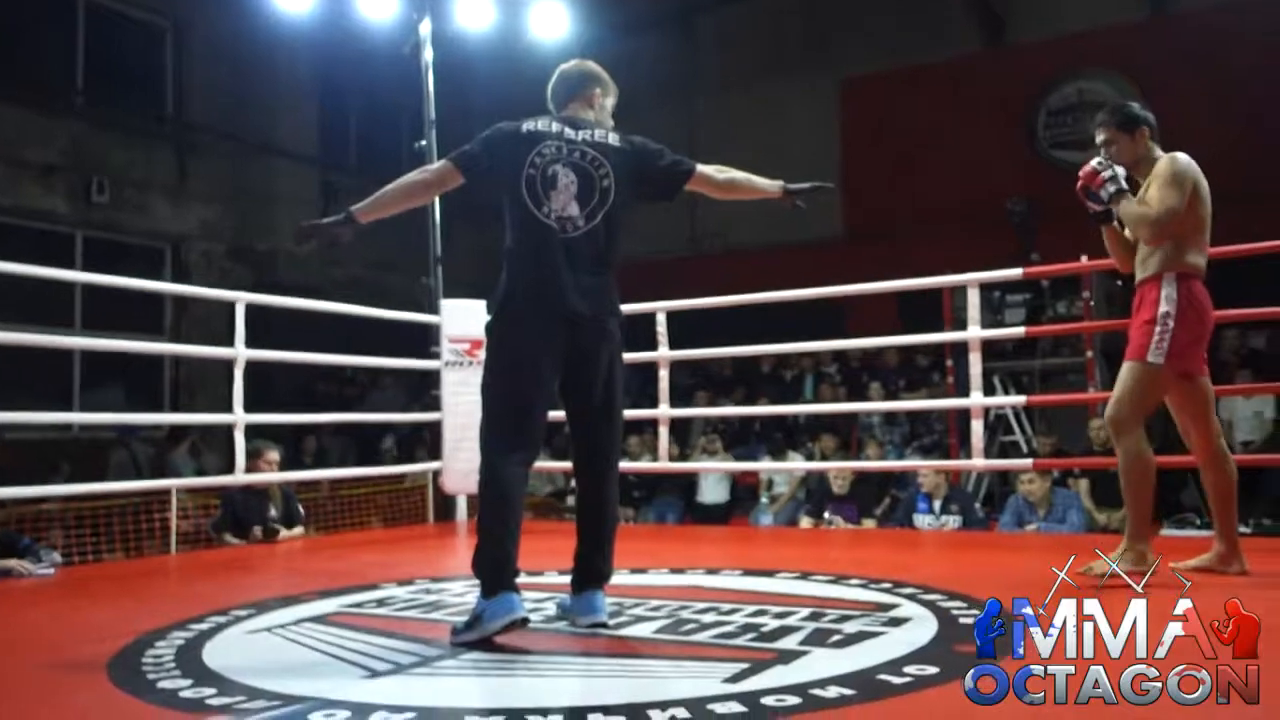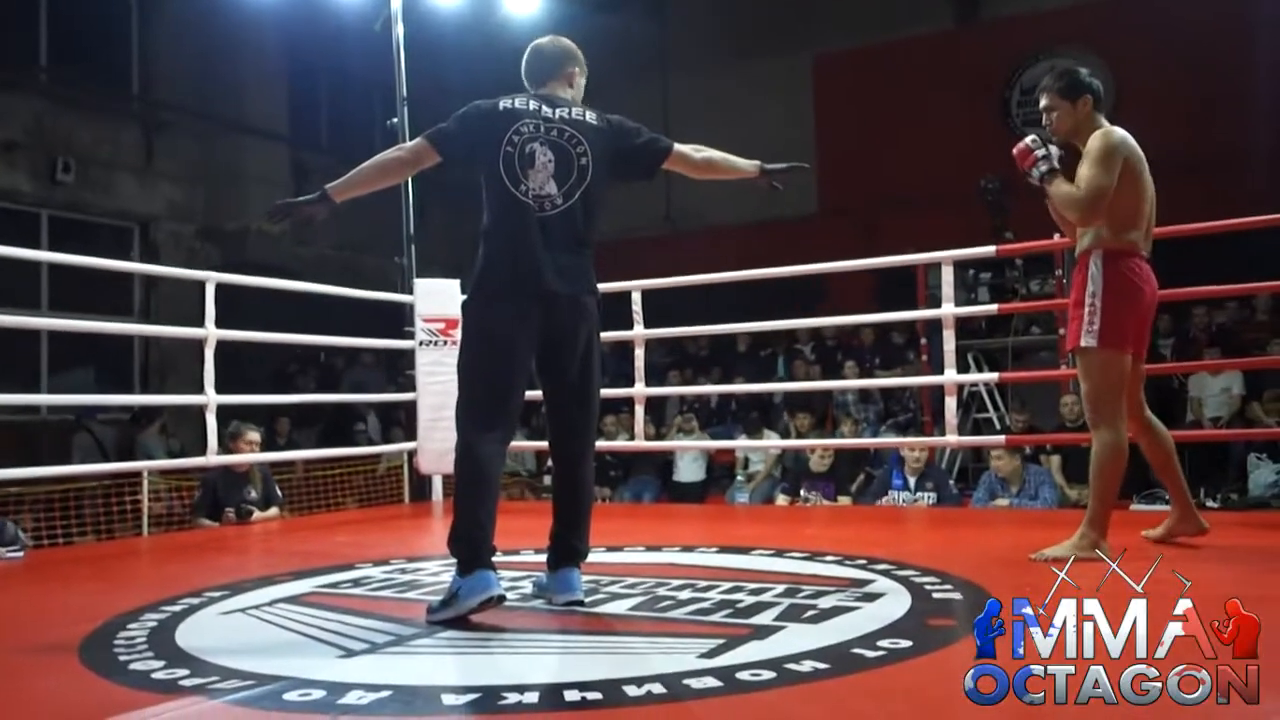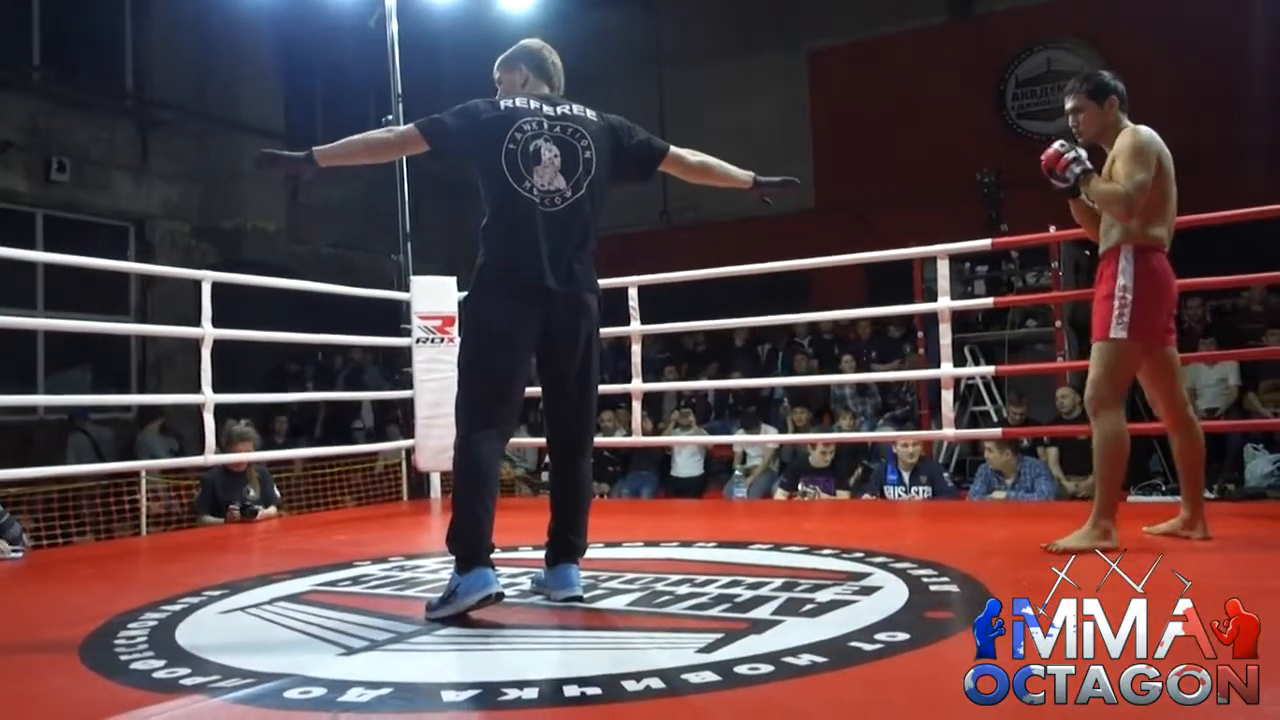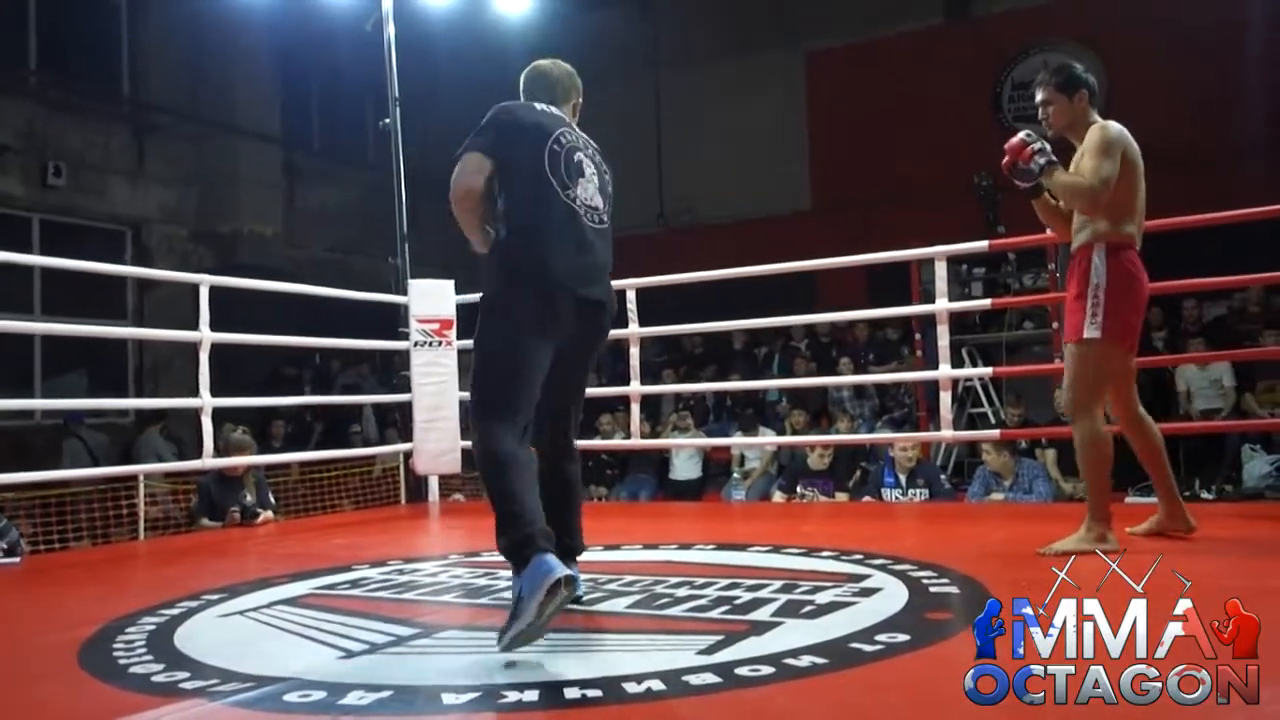
dt=0.7s
person 1, frame 1
left shoulder: (511, 138)
right shoulder: (627, 151)
left elbow: (429, 180)
right elbow: (716, 180)
left wrist: (351, 219)
right wrist: (784, 189)
left hip: (525, 316)
right hip: (594, 320)
left knee: (506, 450)
right knee: (597, 457)
left ankle: (498, 593)
right ankle: (589, 591)
person 1, frame 2
left shoulder: (487, 117)
right shoulder: (605, 129)
left elbow: (406, 158)
right elbow: (693, 160)
left wrist: (325, 197)
right wrist: (760, 170)
left hip: (502, 295)
right hip: (572, 299)
left knee: (484, 428)
right knee: (573, 436)
left ankle: (475, 571)
right ankle: (566, 569)
person 1, frame 3
left shoulder: (486, 117)
right shoulder: (603, 128)
left elbow: (393, 140)
right elbow: (687, 162)
left wrist: (311, 158)
right wrist: (753, 182)
left hip: (505, 292)
right hip: (574, 295)
left knee: (483, 425)
right knee: (572, 433)
left ankle: (474, 568)
right ankle: (564, 565)
person 1, frame 4
left shoulder: (510, 117)
right shoulder: (597, 157)
left elbow: (464, 188)
left wrist: (486, 241)
left hip: (530, 288)
right hip: (593, 299)
left knee: (501, 426)
right knee: (556, 434)
left ankle: (537, 562)
right ankle: (563, 562)
person 2, frame 1
left shoulder: (1173, 166)
right shoulder: (1151, 183)
left elbow: (1157, 227)
right elbow: (1131, 261)
left wrist: (1114, 192)
right wrist: (1104, 212)
left hip: (1172, 302)
right hip: (1167, 305)
left knee: (1122, 418)
right knee: (1204, 438)
left ankle: (1135, 548)
right ankle: (1227, 551)
person 2, frame 2
left shoulder: (1107, 140)
right shoulder: (1113, 149)
left elbow: (1083, 210)
right elbow: (1079, 227)
left wrist: (1045, 172)
right wrist: (1047, 180)
left hip: (1108, 277)
right hip: (1129, 276)
left knee: (1103, 415)
right knee: (1131, 410)
left ankle: (1092, 536)
right ankle: (1184, 512)
person 2, frame 3
left shoulder: (1135, 139)
right shoulder: (1124, 151)
left elbow: (1126, 205)
right elbow: (1102, 226)
left wrist: (1082, 173)
right wrist: (1072, 186)
left hip: (1132, 274)
right hip: (1141, 277)
left knee: (1103, 400)
right knee: (1172, 405)
left ankle: (1101, 525)
right ankle: (1193, 515)
person 2, frame 4
left shoulder: (1105, 134)
right shoulder: (1089, 148)
left elbow: (1091, 200)
right elbow: (1067, 226)
left wrist: (1047, 165)
right wrist: (1034, 185)
left hip: (1105, 272)
right hip: (1110, 275)
left knee: (1081, 404)
right knee: (1123, 404)
left ankle: (1097, 527)
right ankle: (1172, 511)
